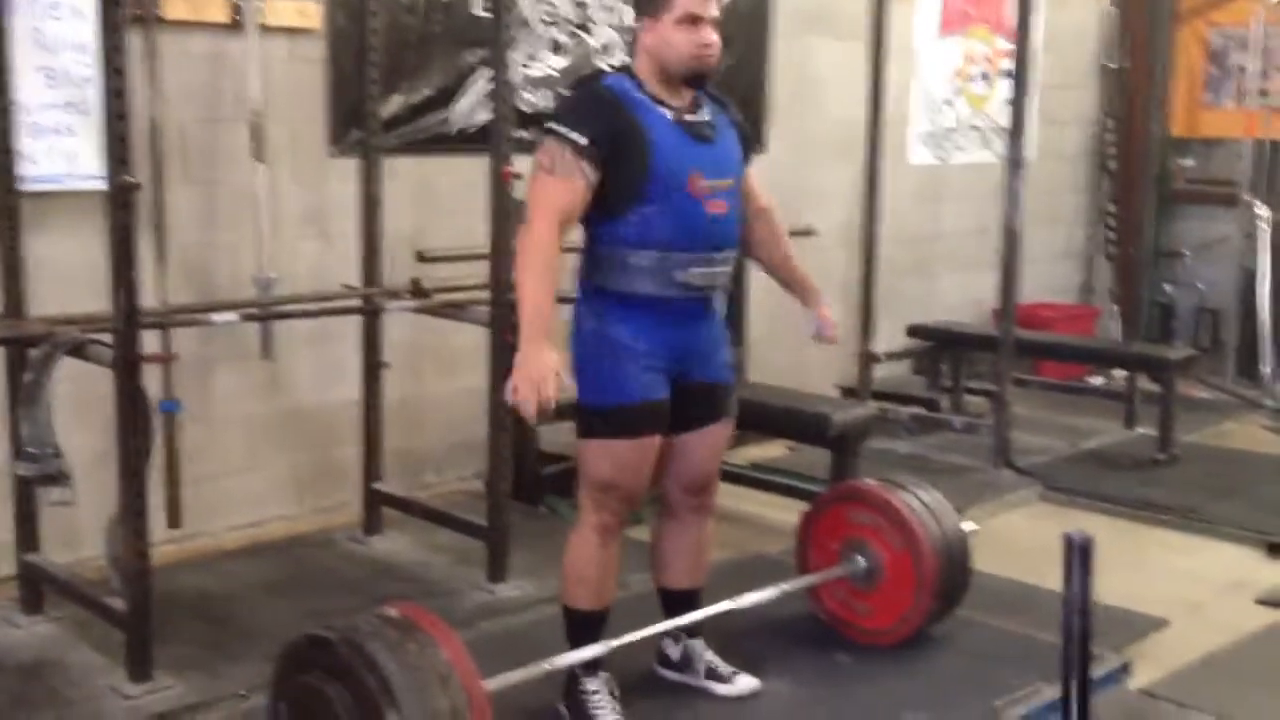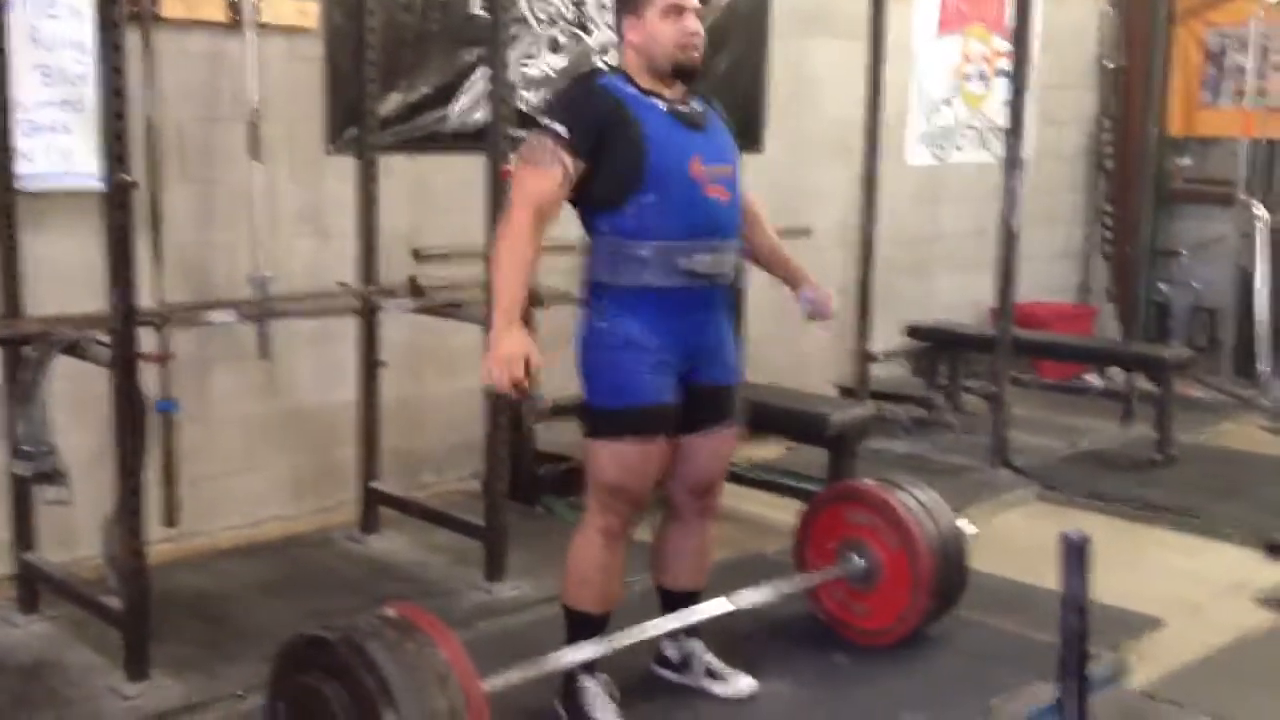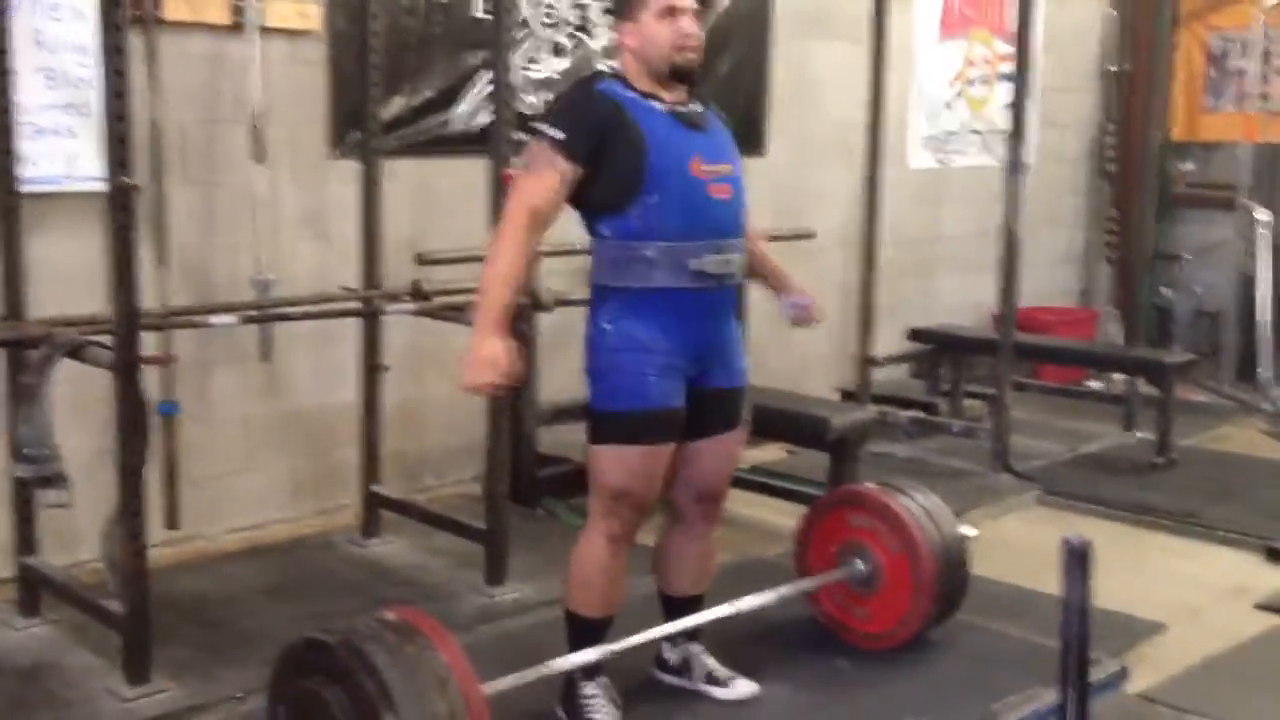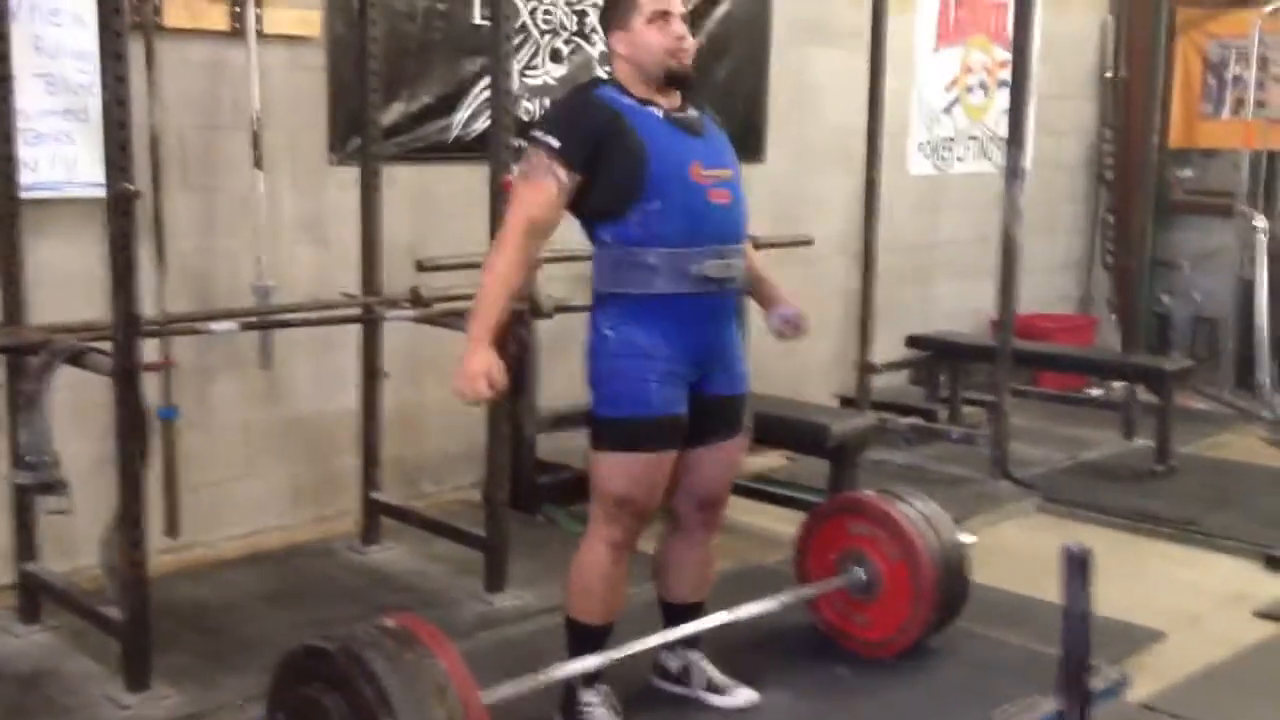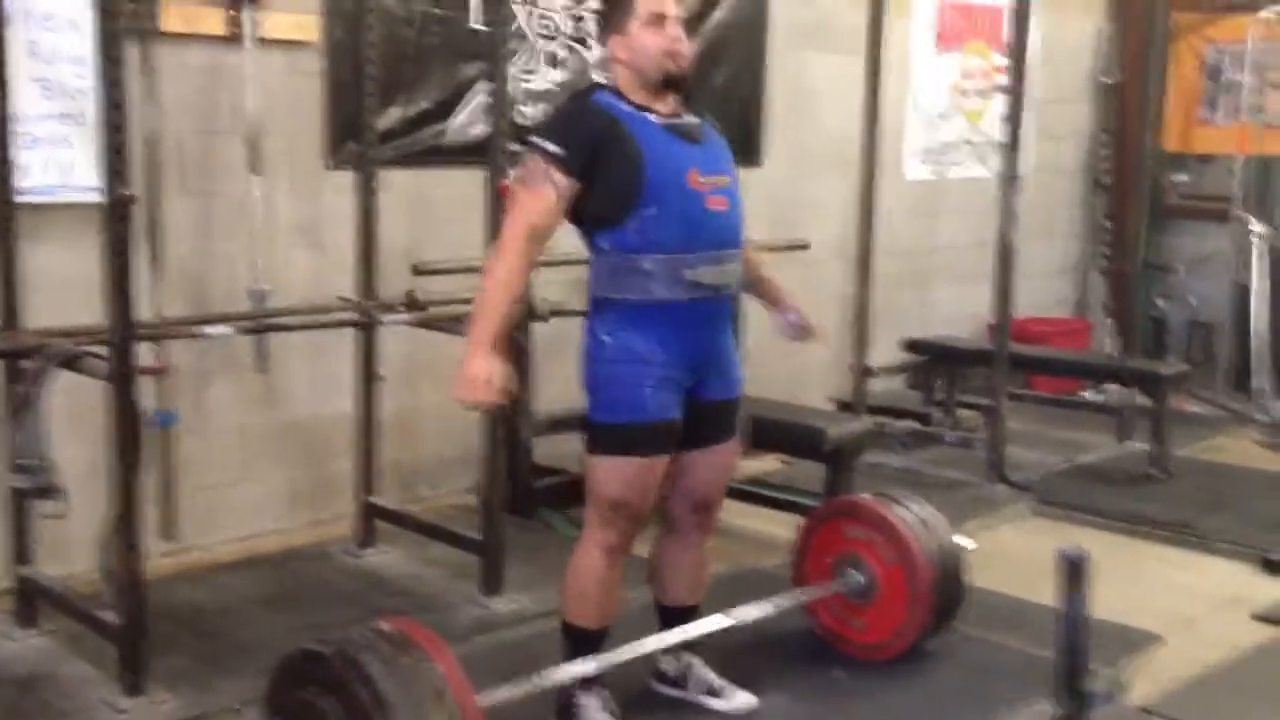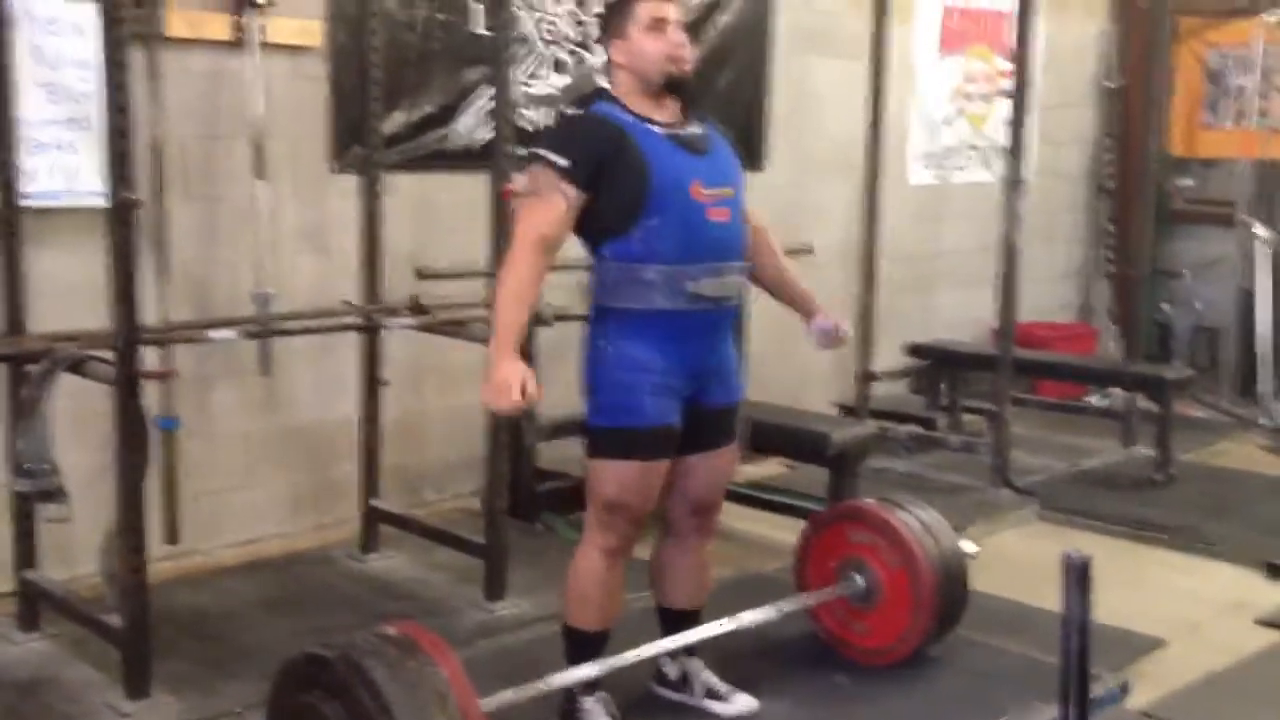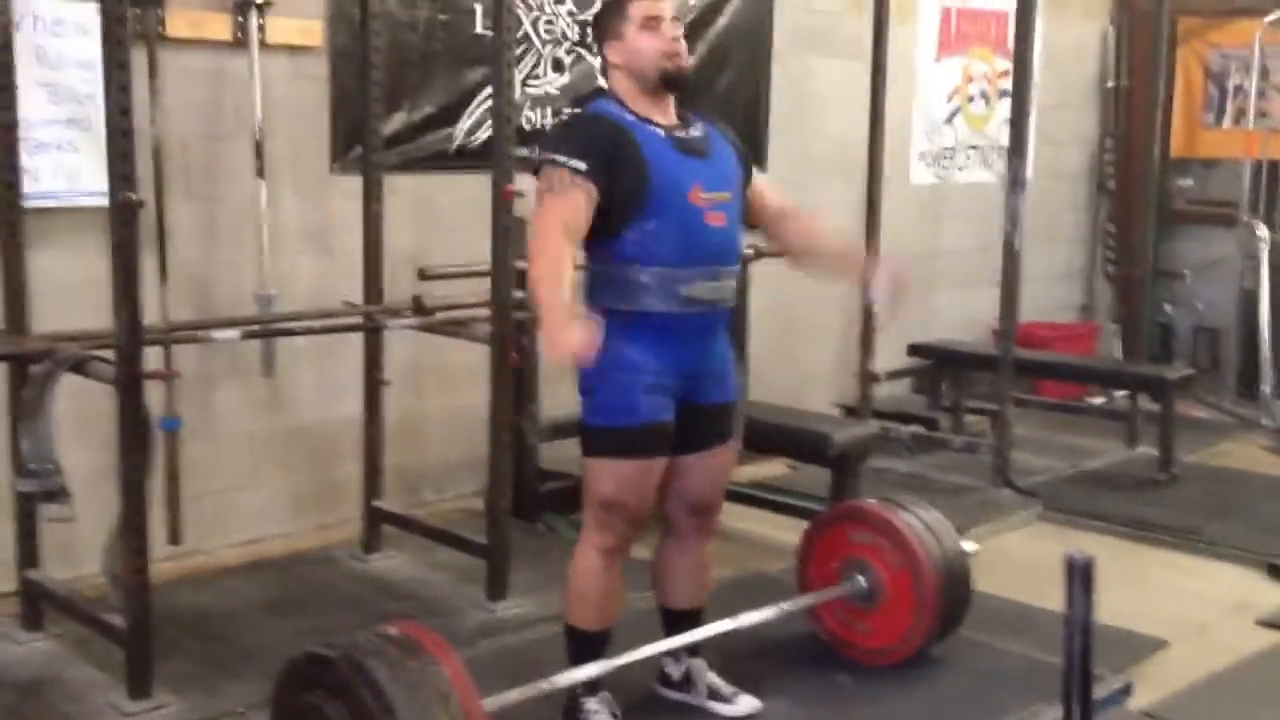
dt=0.1s
person 1, frame 1
left shoulder: (721, 118)
right shoulder: (601, 110)
left elbow: (755, 217)
right elbow: (542, 226)
left wrist: (810, 297)
right wrist: (535, 342)
left hip: (703, 332)
right hip: (624, 334)
left knee: (694, 496)
right knee: (609, 507)
left ankle: (681, 645)
person 1, frame 2
left shoulder: (710, 114)
right shoulder: (595, 106)
left elbow: (742, 215)
right elbow: (527, 212)
left wrist: (801, 281)
right wrist: (508, 325)
left hip: (712, 330)
right hip: (635, 333)
left knee: (697, 499)
right knee: (614, 510)
left ankle: (680, 647)
person 1, frame 3
left shoulder: (706, 117)
right shoulder: (592, 110)
right elbow: (523, 217)
left wrist: (784, 285)
right wrist: (489, 329)
left hip: (719, 335)
right hip: (639, 337)
left knee: (702, 504)
right knee: (618, 515)
left ankle: (680, 650)
person 1, frame 4
left shoulder: (704, 123)
right shoulder: (590, 118)
right elbow: (522, 229)
left wrist: (772, 298)
right wrist: (481, 340)
left hip: (721, 340)
right hip: (641, 342)
left knee: (701, 512)
right knee: (621, 521)
left ankle: (680, 658)
person 1, frame 5
left shoulder: (702, 128)
right shoulder: (588, 124)
right elbow: (522, 235)
left wrist: (779, 302)
right wrist: (483, 346)
left hip: (715, 346)
right hip: (637, 347)
left knee: (696, 514)
right knee: (615, 524)
left ankle: (678, 660)
person 1, frame 6
left shoulder: (709, 138)
right shoulder: (587, 133)
left elbow: (747, 237)
right elbow: (532, 244)
left wrist: (810, 307)
right wrist: (506, 353)
left hip: (713, 351)
right hip: (633, 353)
left knee: (697, 517)
right knee: (616, 526)
person 1, frame 7
left shoulder: (713, 137)
right shoulder: (593, 136)
left elbow: (776, 218)
right elbow: (552, 235)
left wrist: (855, 264)
right wrist: (559, 320)
left hip: (707, 350)
right hip: (632, 353)
left knee: (696, 515)
right knee: (613, 526)
